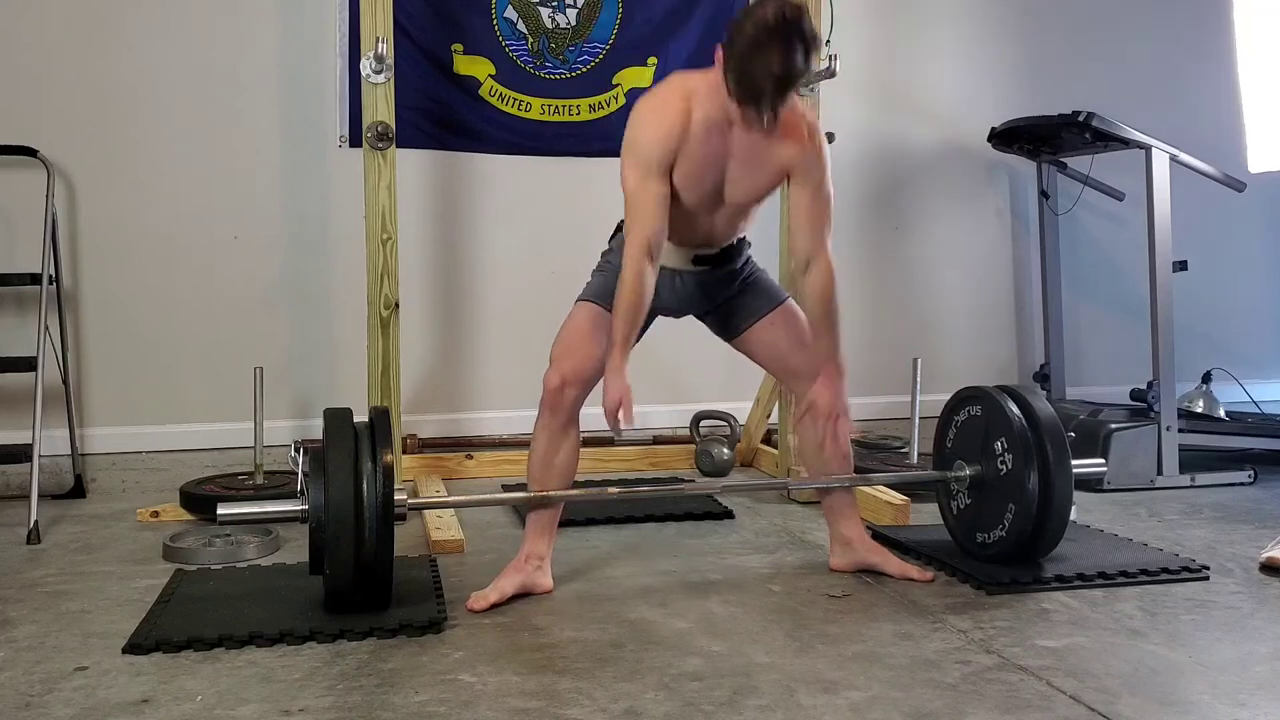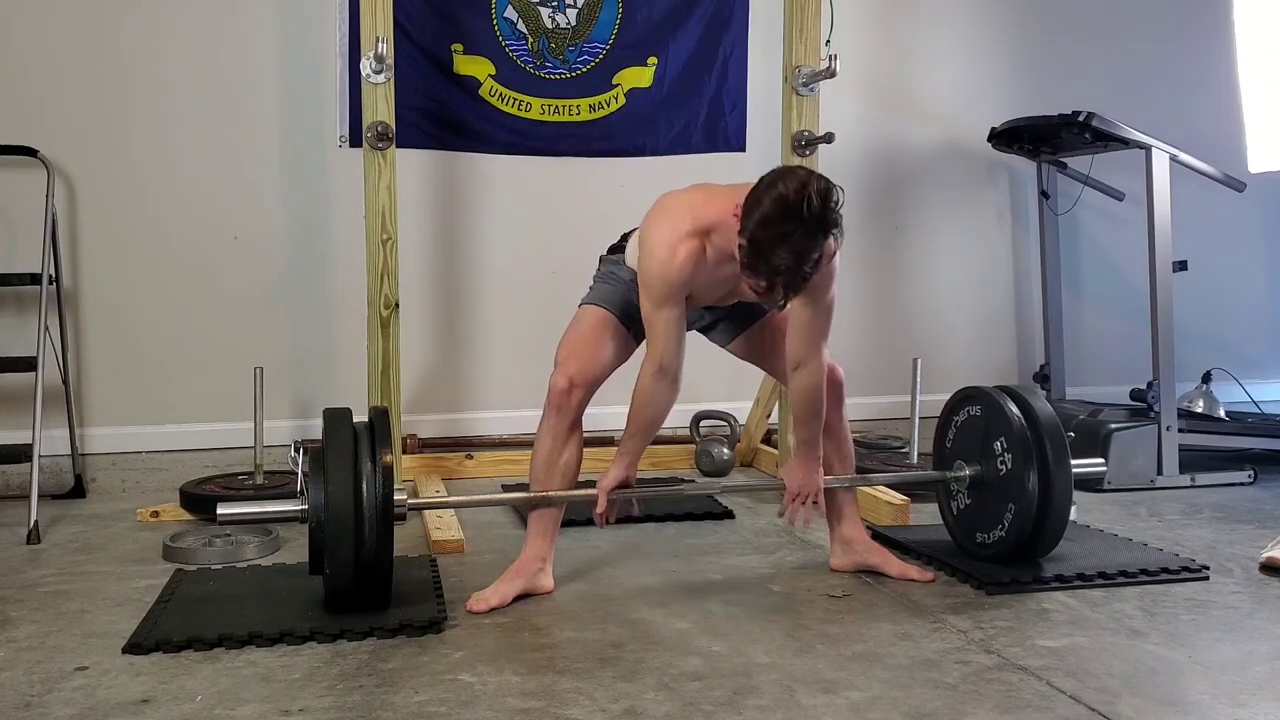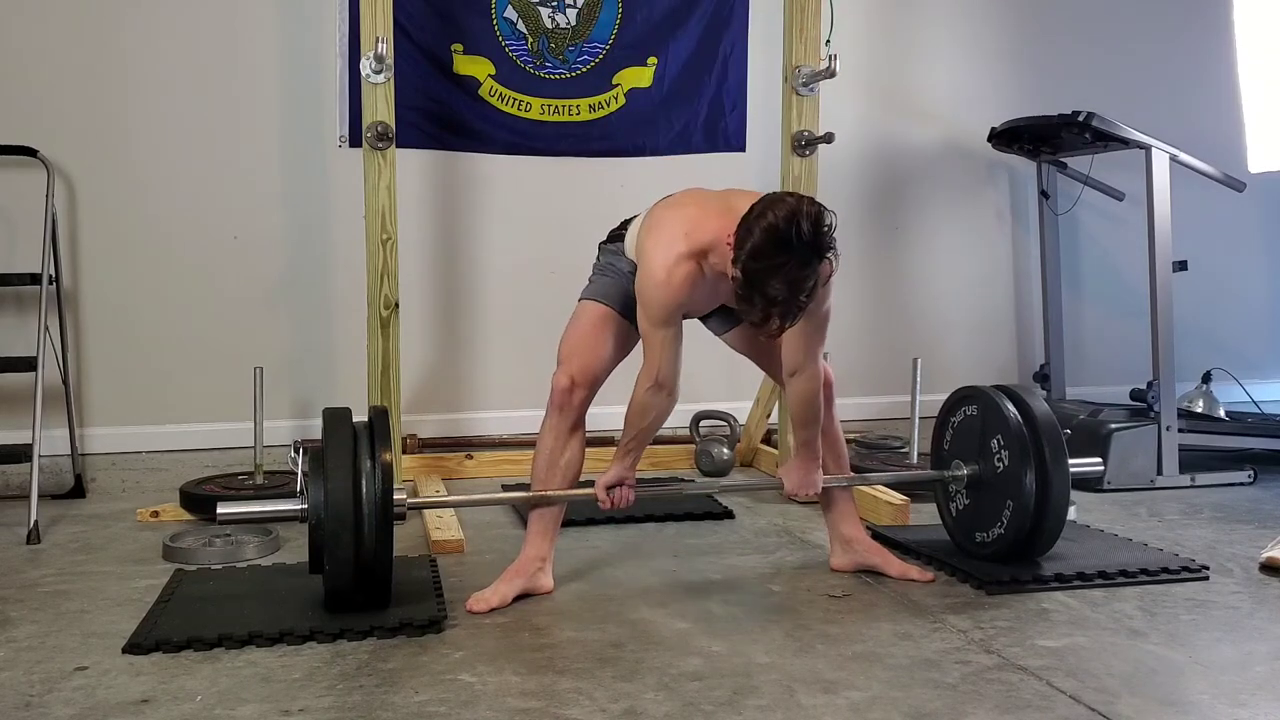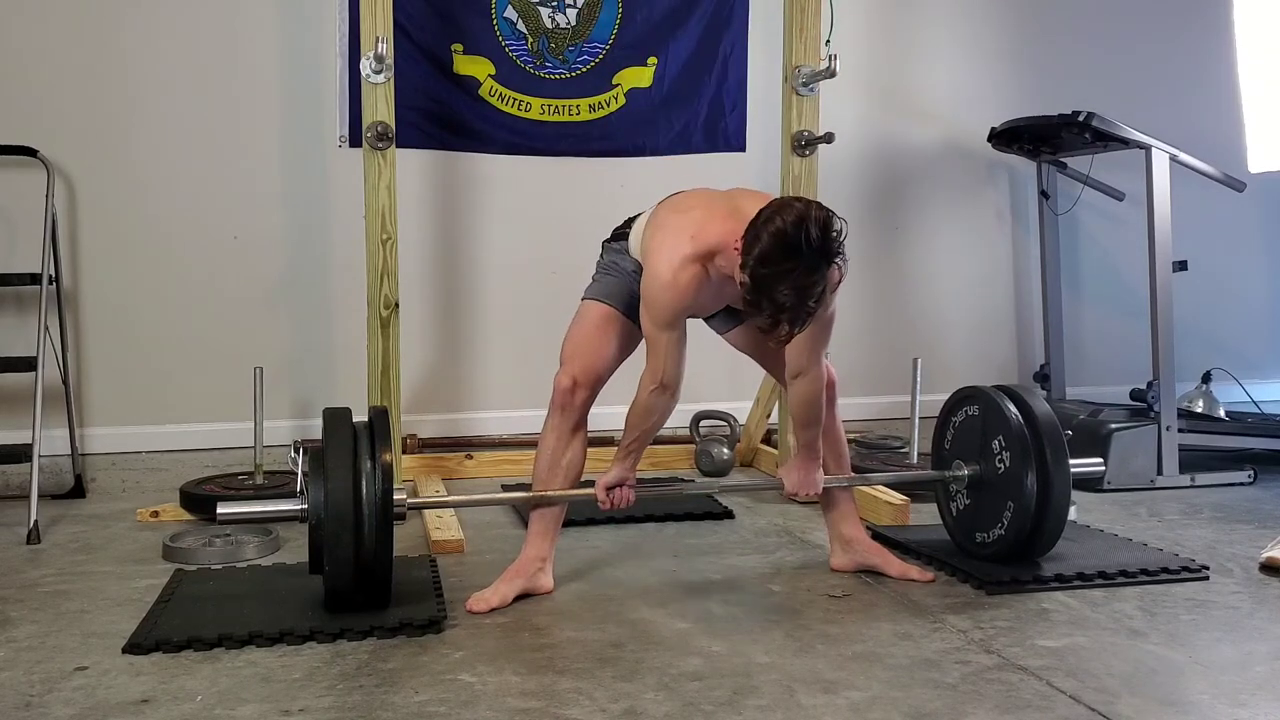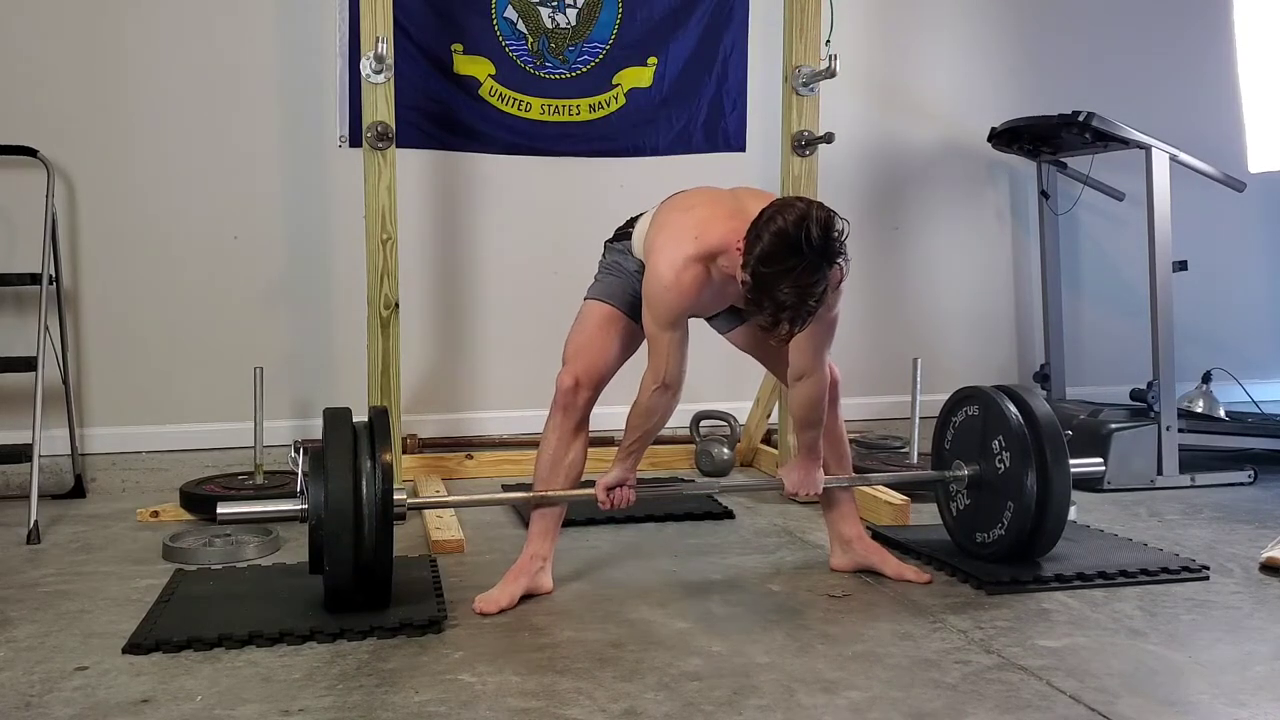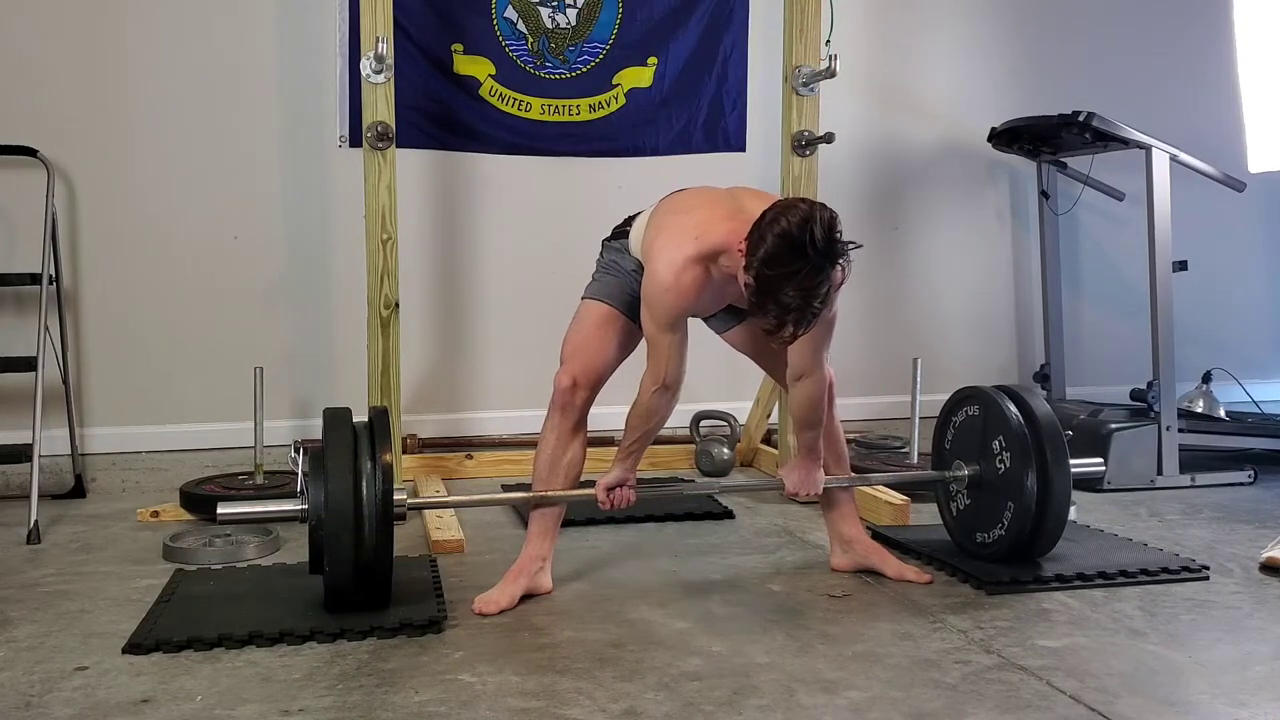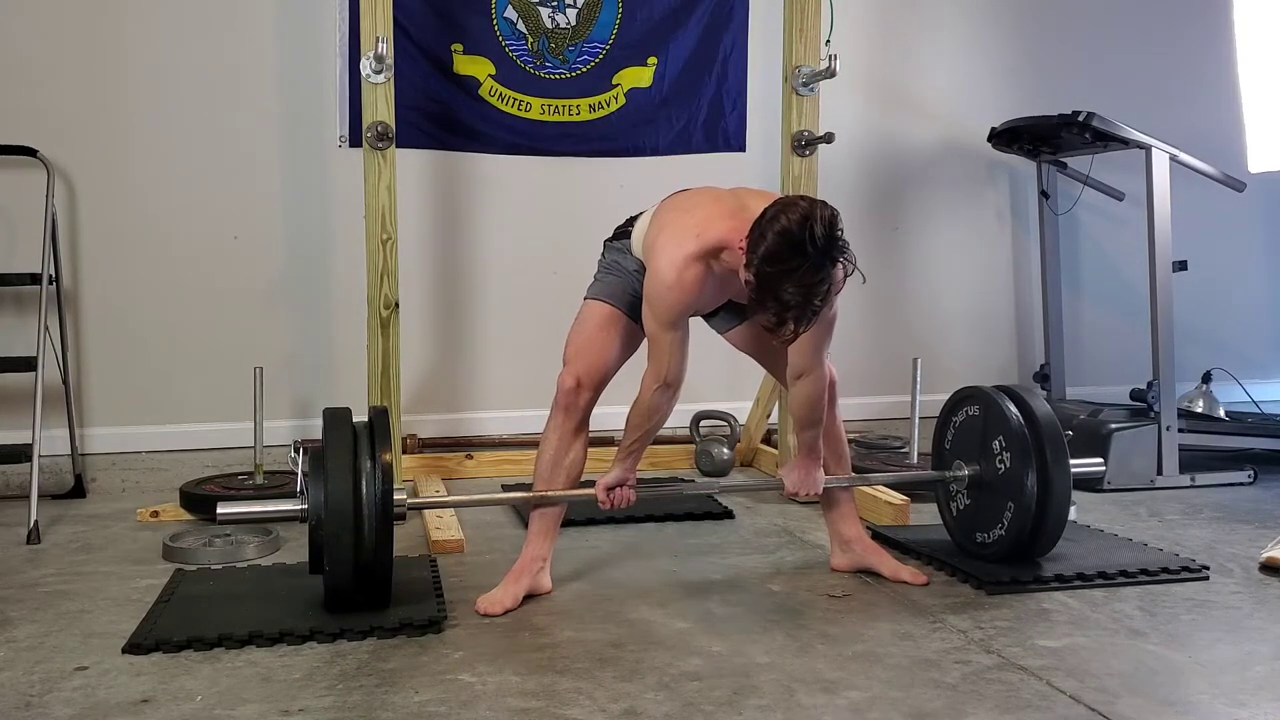
dt=0.4s
person 1, frame 1
left shoulder: (802, 139)
right shoulder: (665, 114)
left elbow: (813, 260)
right elbow: (643, 253)
left wrist: (826, 374)
right wrist: (617, 362)
left hip: (726, 269)
right hip: (641, 257)
left knee: (821, 376)
right knee: (564, 386)
left ankle: (849, 539)
right ankle: (533, 559)
person 1, frame 2
left shoulder: (816, 251)
right shoulder: (675, 242)
left elbow: (806, 365)
right elbow: (662, 373)
left wrist: (807, 457)
right wrist: (625, 463)
left hip: (723, 299)
right hip: (634, 279)
left knee: (828, 383)
right knee: (568, 386)
left ankle: (850, 541)
right ankle: (535, 562)
person 1, frame 3
left shoulder: (809, 263)
right shoulder: (669, 263)
left elbow: (802, 370)
right elbow: (659, 384)
left wrist: (806, 458)
right wrist: (623, 464)
left hip: (719, 278)
right hip: (630, 265)
left knee: (820, 382)
right knee: (571, 385)
left ankle: (848, 540)
right ankle: (534, 561)
person 1, frame 4
left shoulder: (816, 266)
right shoulder: (675, 267)
left elbow: (804, 373)
right elbow: (662, 385)
left wrist: (807, 459)
left hip: (726, 275)
right hip: (636, 263)
left knee: (822, 381)
right knee: (573, 386)
left ankle: (848, 540)
right ankle: (535, 561)
person 1, frame 5
left shoulder: (816, 265)
right shoulder: (677, 267)
left elbow: (806, 375)
right elbow: (663, 384)
left wrist: (808, 459)
left hip: (730, 275)
right hip: (638, 261)
left knee: (825, 381)
right knee: (576, 385)
left ankle: (848, 541)
right ankle: (535, 562)
person 1, frame 6
left shoulder: (817, 267)
right shoulder: (675, 269)
left elbow: (805, 375)
right elbow: (663, 385)
left wrist: (808, 459)
left hip: (730, 274)
right hip: (635, 260)
left knee: (821, 382)
right knee: (573, 385)
left ankle: (848, 541)
right ankle: (534, 562)
person 1, frame 7
left shoulder: (819, 263)
right shoulder: (679, 264)
left elbow: (807, 374)
right elbow: (664, 382)
left wrist: (808, 458)
left hip: (727, 276)
right hip: (637, 261)
left knee: (823, 381)
right knee: (576, 386)
left ankle: (849, 541)
right ankle: (534, 562)
